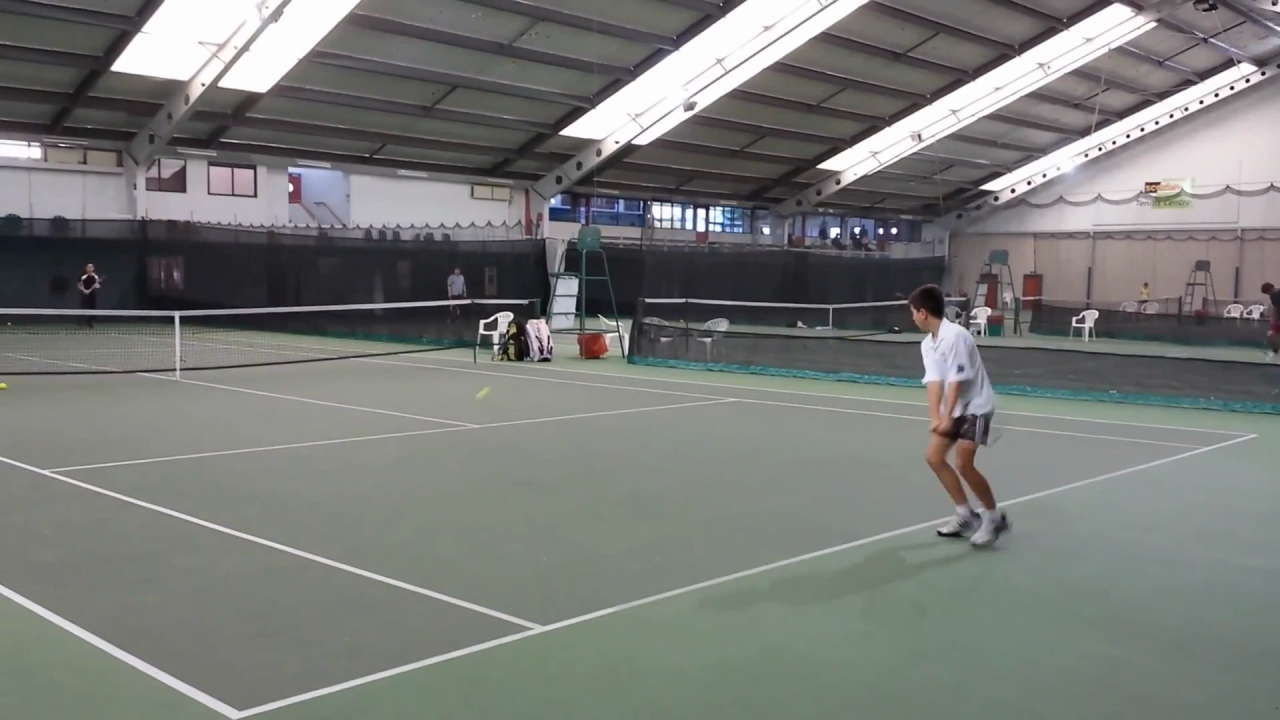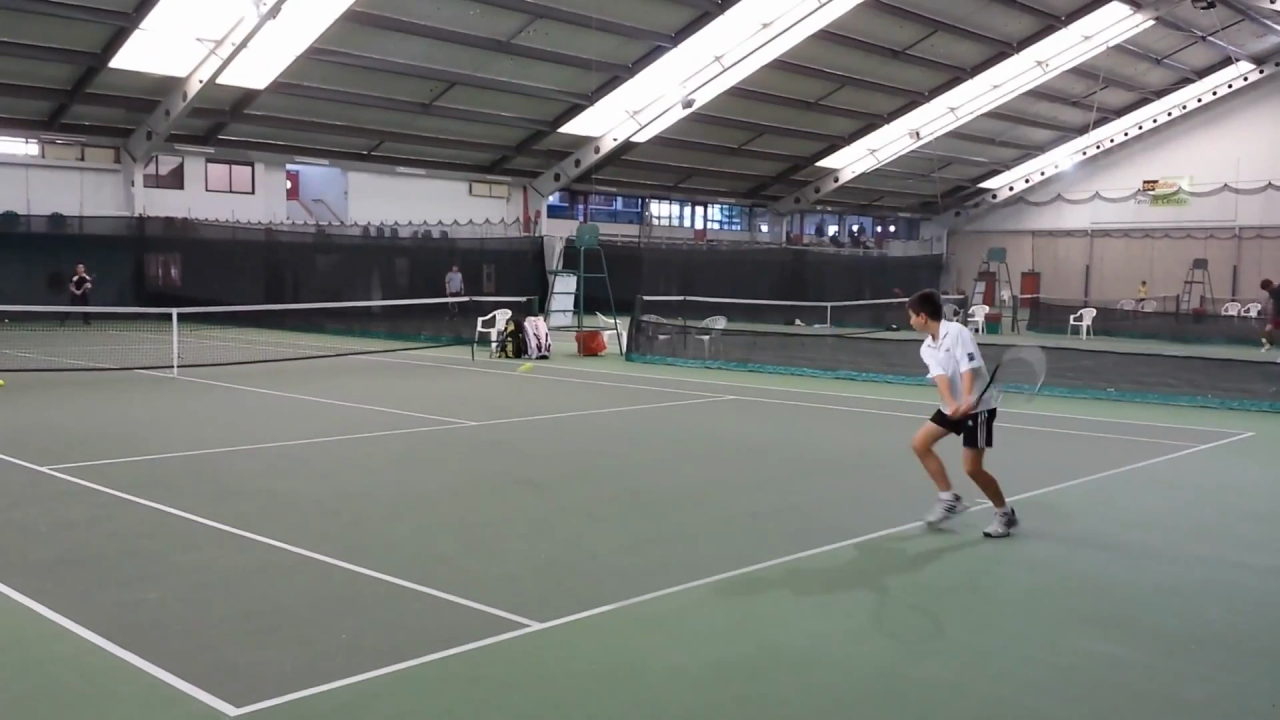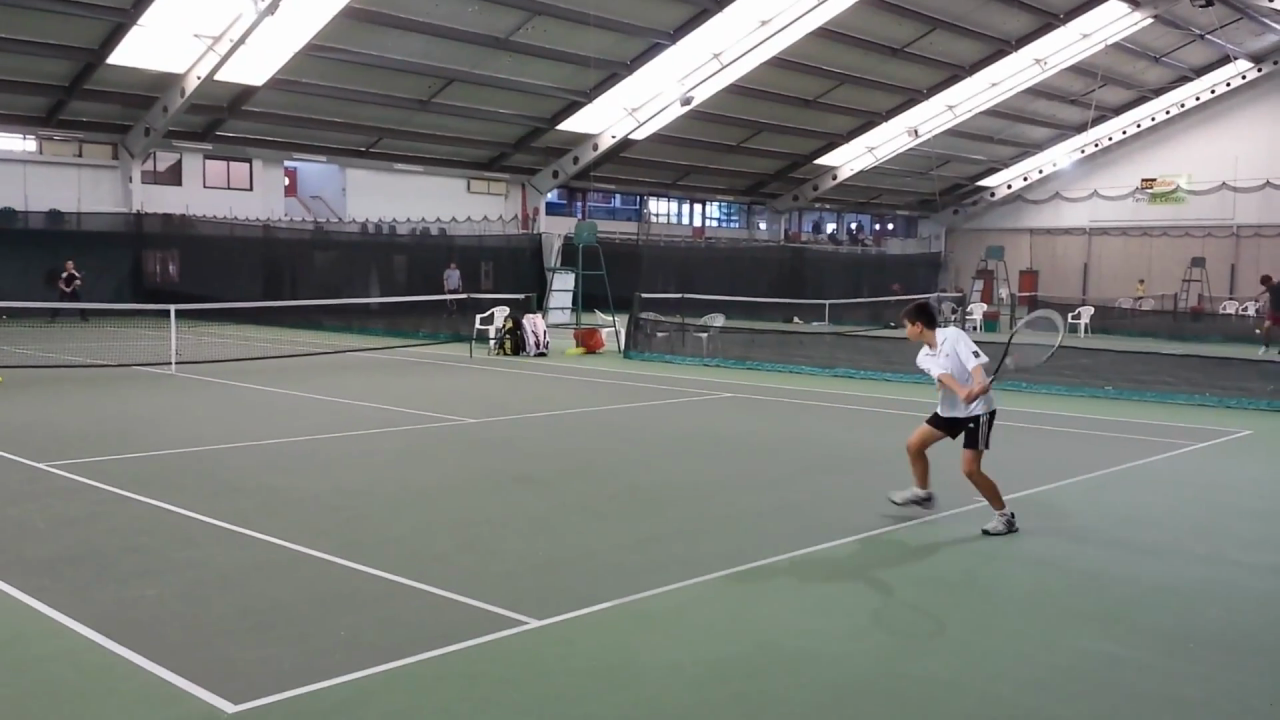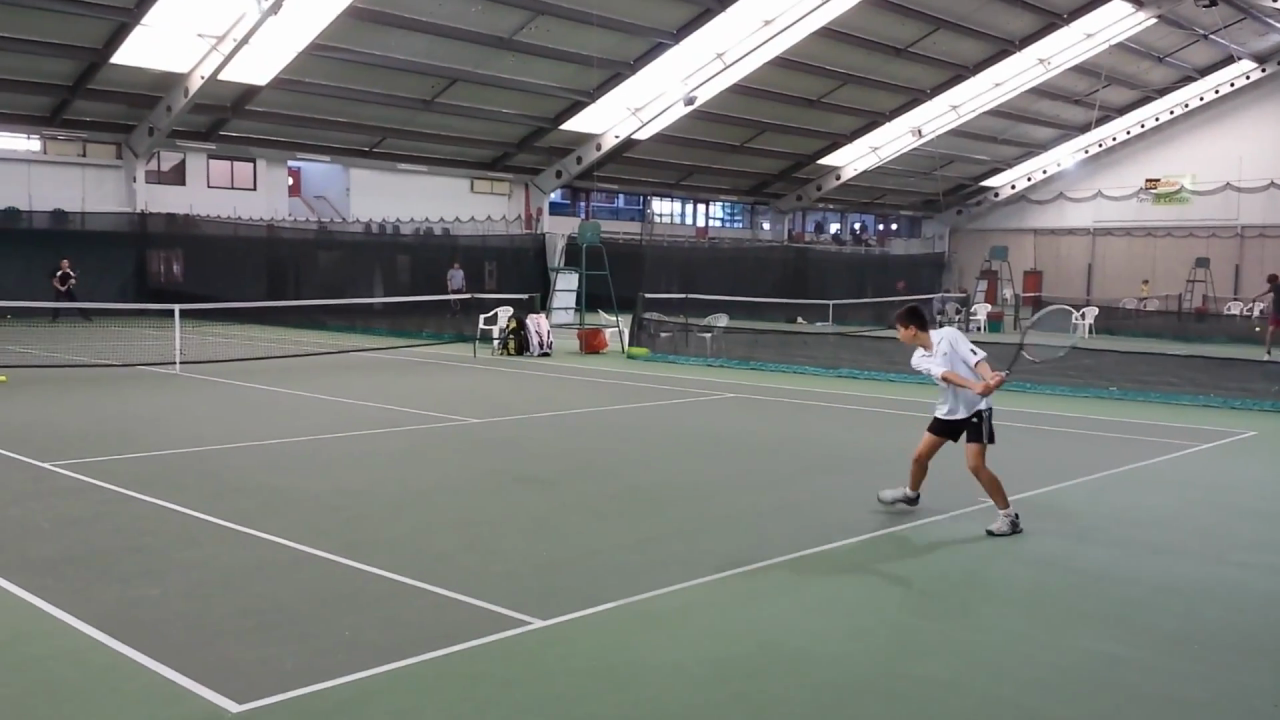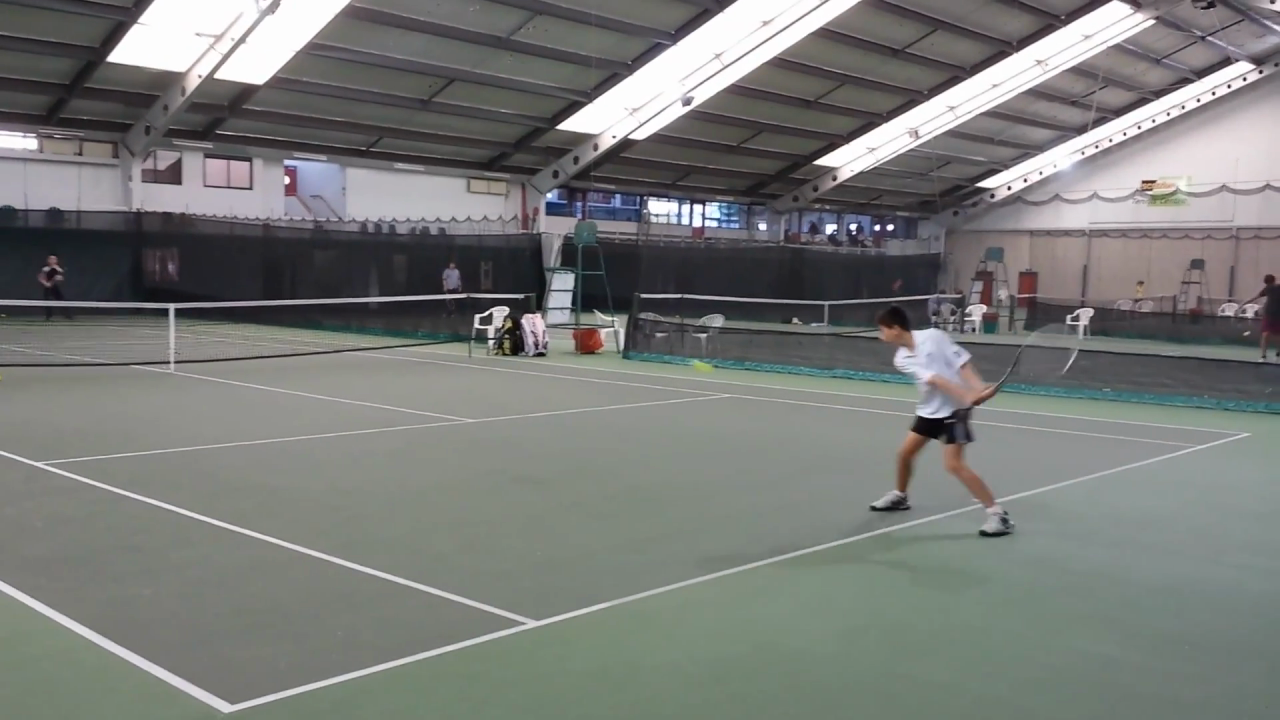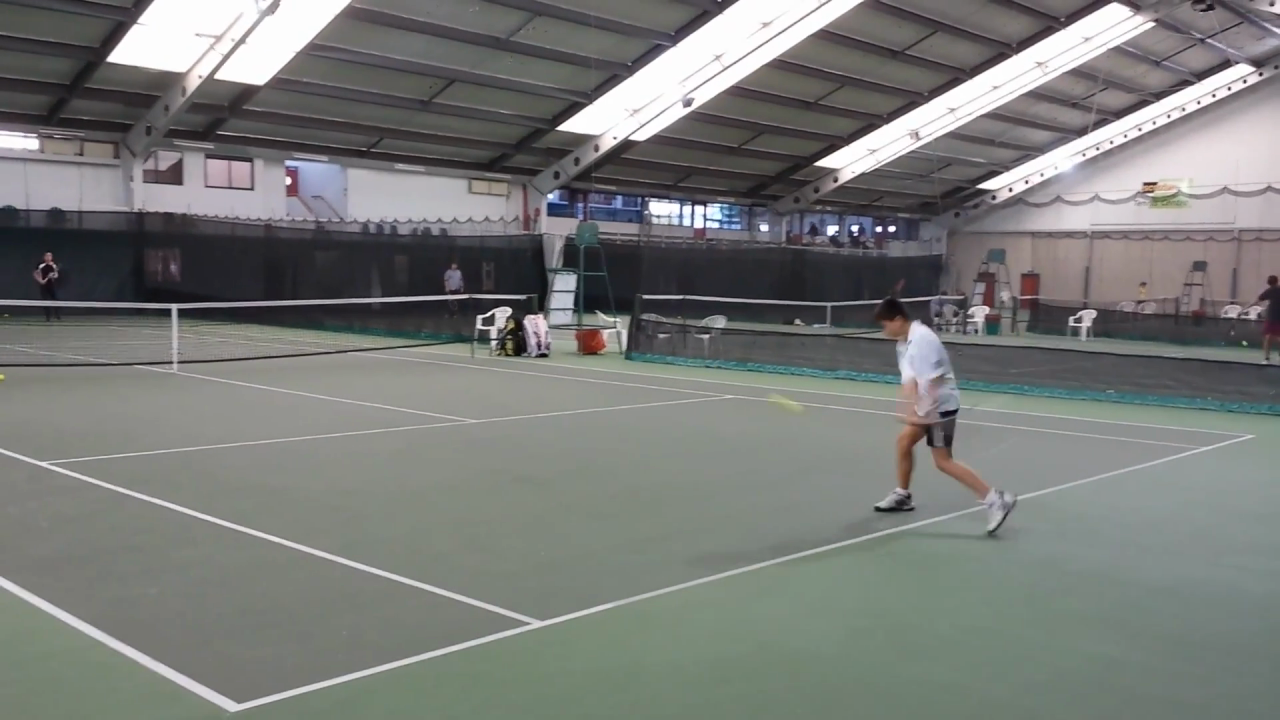
dt=0.1s
person 1, frame 1
left shoulder: (956, 335)
right shoulder: (927, 344)
left elbow: (958, 379)
right elbow: (932, 382)
left wrist: (948, 415)
right wrist: (935, 416)
left hip: (977, 407)
right hip: (951, 410)
left knee: (964, 464)
right knee: (934, 458)
left ankle: (994, 517)
right ankle: (966, 514)
person 1, frame 2
left shoulder: (957, 331)
right shoulder: (926, 348)
left elbow: (970, 367)
right elbow: (940, 377)
left wrist: (967, 399)
right wrist: (951, 404)
left hip: (979, 405)
right hip: (952, 406)
left knee: (972, 468)
right knee: (919, 443)
left ankle: (1004, 513)
right ankle: (949, 499)
person 1, frame 3
left shoulder: (953, 336)
right shoulder: (924, 357)
left elbow: (976, 364)
right elbow: (944, 378)
left wrist: (978, 388)
right wrist: (961, 392)
left hip: (978, 410)
right hip: (949, 409)
left knee: (970, 468)
right knee: (914, 446)
left ankle: (1004, 515)
right ankle: (923, 493)
person 1, frame 4
left shoulder: (950, 335)
right shoulder: (918, 359)
left elbow: (977, 358)
right elbow: (947, 375)
left wrist: (990, 378)
right wrist: (974, 385)
left hip: (976, 407)
right hip: (947, 410)
left knee: (975, 465)
right knee: (920, 455)
left ankle: (1009, 517)
right ankle: (911, 493)
person 1, frame 5
left shoulder: (933, 338)
right shoulder: (901, 358)
left elbow: (962, 363)
right elbow: (932, 380)
left wrist: (978, 388)
right wrist: (964, 395)
left hip: (955, 408)
right hip: (929, 409)
left knee: (954, 464)
right knee: (905, 452)
left ankle: (997, 515)
right ankle: (899, 496)
person 1, frame 6
left shoulder: (923, 339)
right shoulder: (904, 346)
left elbow: (934, 379)
right elbow: (909, 381)
left wrist: (925, 409)
right wrist: (910, 409)
left hip: (941, 405)
right hip: (926, 406)
left knee: (944, 462)
right knee: (903, 442)
left ankle: (996, 500)
right ankle: (902, 495)
